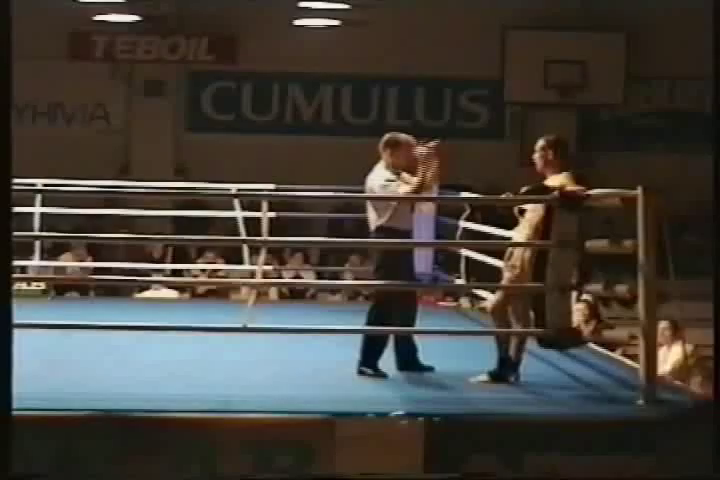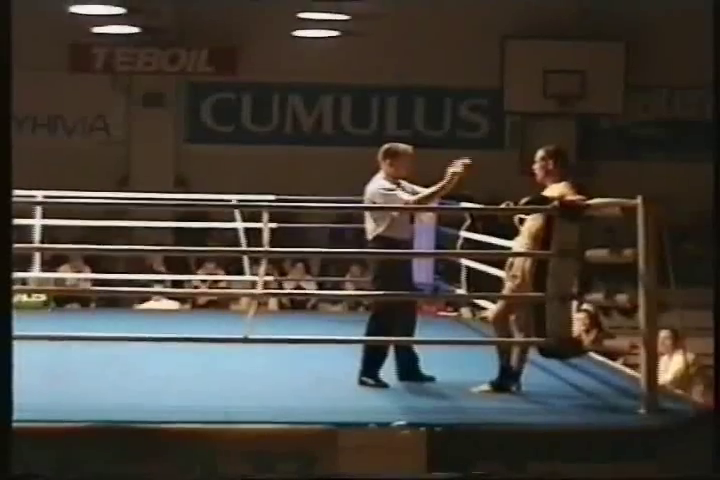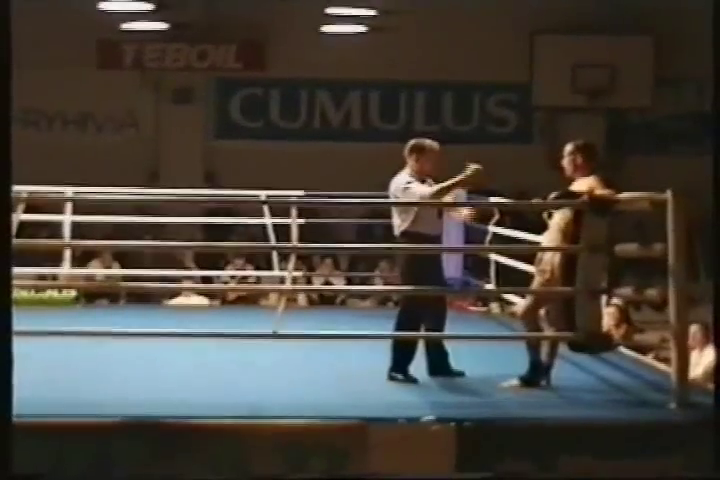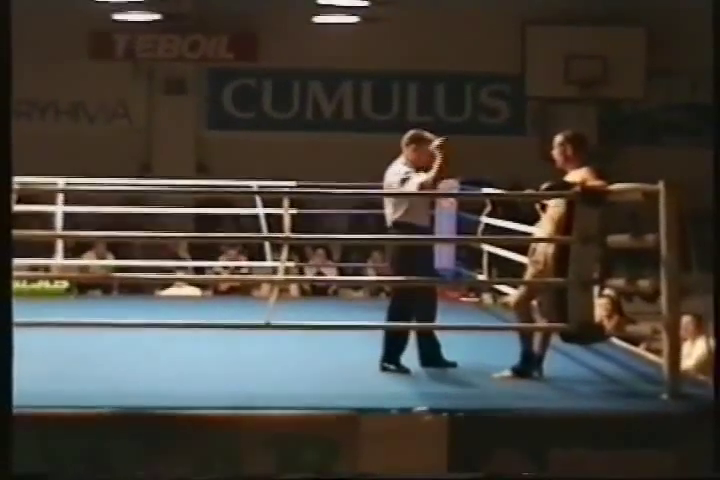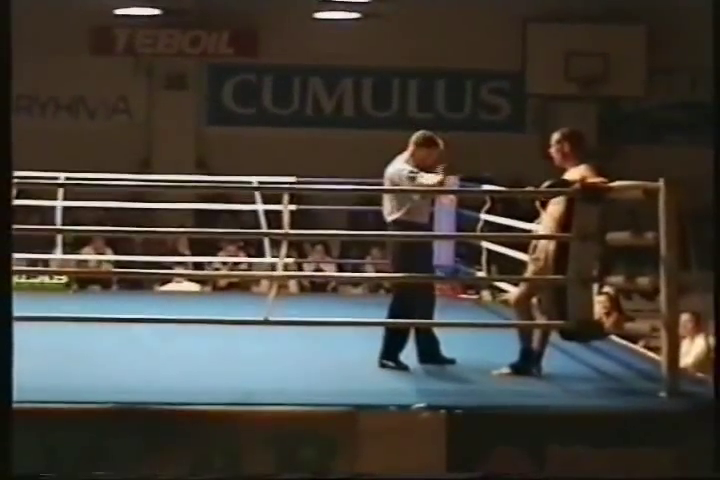
dt=0.3s
person 1, frame 1
left shoulder: (563, 180)
right shoulder: (548, 184)
left elbow: (581, 193)
right wrist: (518, 209)
left hip: (531, 254)
right hip: (521, 252)
left knee: (497, 306)
right knee: (519, 311)
left ankle: (506, 366)
right ankle: (508, 367)
person 1, frame 2
left shoulder: (564, 190)
right shoulder: (548, 193)
left elbow: (580, 201)
right wrist: (518, 217)
left hip: (533, 264)
right hip: (521, 262)
left knee: (498, 316)
right knee: (520, 321)
left ankle: (508, 376)
right ankle: (510, 377)
person 1, frame 3
left shoulder: (591, 184)
right shoulder: (577, 186)
left elbow: (609, 196)
right wrist: (548, 212)
left hip: (561, 259)
right hip: (551, 257)
left knee: (527, 310)
right knee: (553, 316)
left ankle: (537, 370)
right ankle: (540, 371)
person 1, frame 4
left shoulder: (584, 175)
right shoulder: (570, 179)
left elbow: (601, 187)
right wrist: (541, 203)
left hip: (554, 251)
right hip: (544, 248)
left knee: (520, 301)
right knee: (545, 308)
left ankle: (530, 361)
right ankle: (531, 361)
person 1, frame 5
left shoulder: (583, 173)
right shoulder: (568, 177)
left elbow: (602, 185)
right wrist: (541, 201)
left hip: (555, 247)
right hip: (545, 246)
right knee: (545, 305)
left ankle: (530, 358)
right ankle: (531, 359)
person 2, frame 1
left shoulder: (399, 175)
right shoulder: (379, 178)
left elbow: (427, 185)
right elbow: (409, 194)
left wrist: (431, 163)
right wrist: (424, 166)
left hip: (401, 240)
right hip: (388, 240)
left knee: (406, 301)
right knee: (385, 302)
left ankle: (407, 357)
right ankle: (367, 362)
person 2, frame 2
left shoulder: (400, 186)
right shoulder: (378, 188)
left elbow: (426, 195)
right elbow: (415, 202)
left wrist: (451, 178)
right wrist: (449, 181)
left hip: (400, 250)
right hip: (385, 250)
left knee: (405, 310)
right knee: (384, 312)
left ankle: (408, 368)
right ankle: (368, 372)
person 2, frame 3
left shoulder: (425, 182)
right shoulder: (402, 183)
left elbow: (441, 201)
right elbow: (431, 195)
left wrist: (460, 211)
right wrist: (464, 178)
left hip: (430, 246)
right hip: (414, 246)
left knee: (435, 306)
right knee: (412, 308)
left ankle: (438, 363)
right ankle: (398, 368)
person 2, frame 4
left shoulder: (412, 173)
right shoulder: (399, 172)
right elbow: (426, 184)
right wrist: (440, 159)
left hip: (420, 236)
right hip: (405, 237)
left knee: (426, 297)
right knee: (403, 298)
left ankle: (430, 354)
right ankle: (390, 357)
person 2, frame 5
left shoulder: (412, 172)
right shoulder: (399, 171)
left elbow: (427, 190)
right elbow: (433, 185)
left wrist: (435, 175)
right wrist: (440, 174)
left hip: (418, 234)
right hip: (405, 236)
left knee: (424, 294)
right knee: (405, 295)
left ankle: (428, 350)
right ankle: (389, 354)
